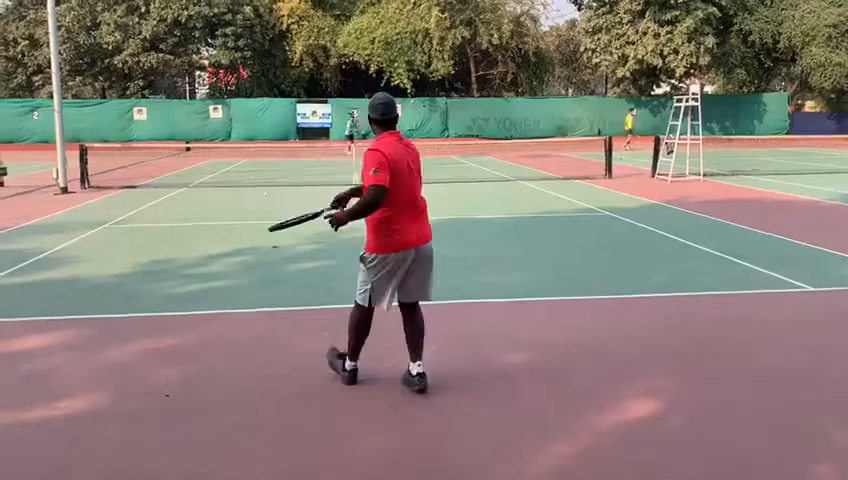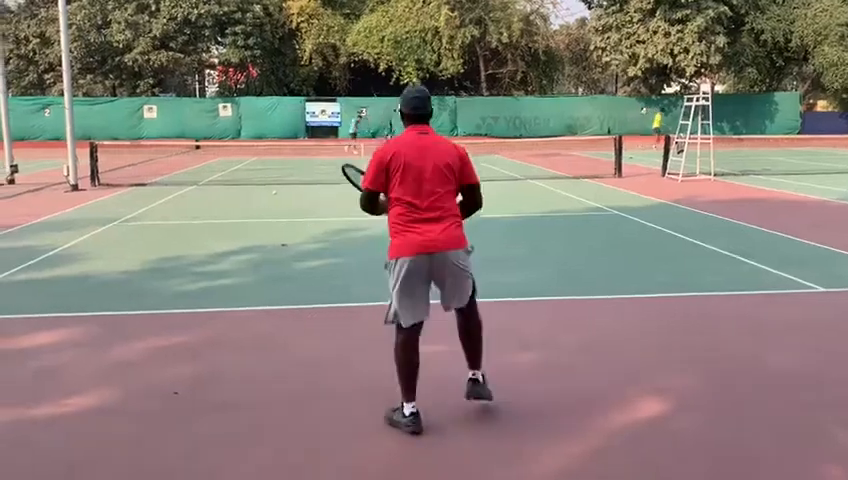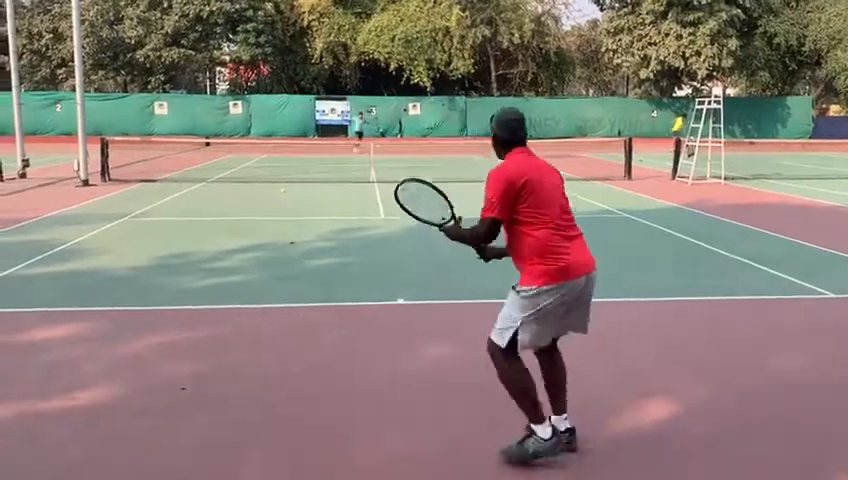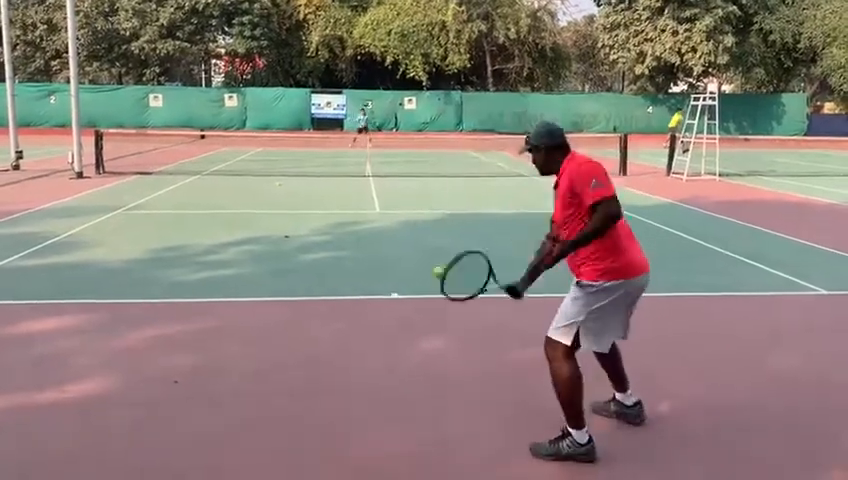
dt=0.7s
person 1, frame 1
left shoulder: (377, 151)
right shoulder: (410, 148)
left elbow: (376, 198)
left wrist: (344, 216)
right wrist: (352, 192)
left hip: (387, 246)
right hip: (421, 241)
left knee: (364, 305)
right knee: (409, 304)
left ankle: (349, 364)
right ankle: (416, 370)
person 1, frame 2
left shoulder: (387, 151)
right shoulder: (454, 151)
left elbow: (367, 204)
right elbow: (474, 202)
left hip: (408, 251)
right hip: (450, 246)
left knee: (407, 329)
right knee: (467, 308)
left ankle: (409, 411)
right ankle: (476, 379)
person 1, frame 3
left shoulder: (502, 174)
right shoulder: (544, 170)
left elbow: (486, 233)
left wrist: (458, 233)
right wrist: (503, 251)
left hip: (550, 277)
right hip: (580, 268)
left knee: (500, 349)
right knee: (545, 341)
left ankle: (541, 434)
right ankle: (561, 424)
person 1, frame 4
left shoulder: (584, 169)
right shoulder: (562, 180)
left elbow: (610, 213)
right elbow: (554, 240)
left wrist: (569, 246)
right wrist: (527, 278)
left hip: (607, 275)
right hip: (626, 271)
left knee: (557, 348)
right knee: (596, 334)
left ankle: (578, 439)
right ankle: (627, 403)
